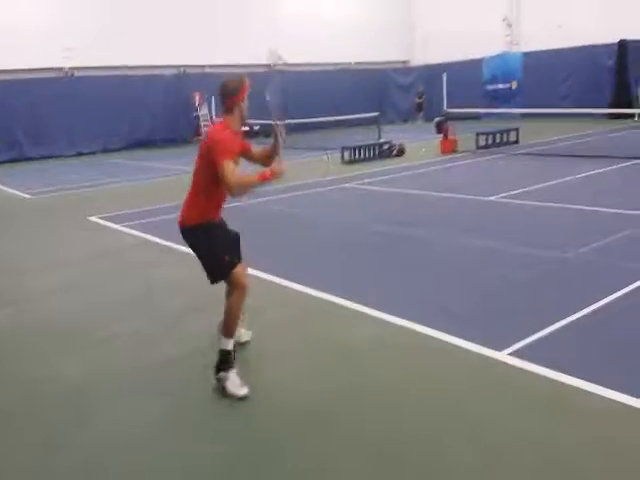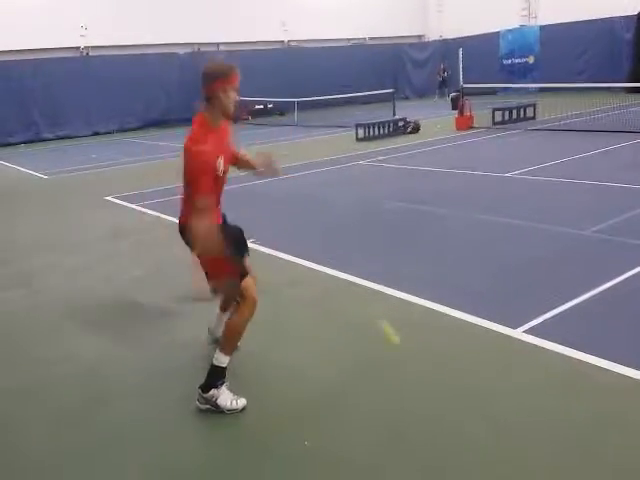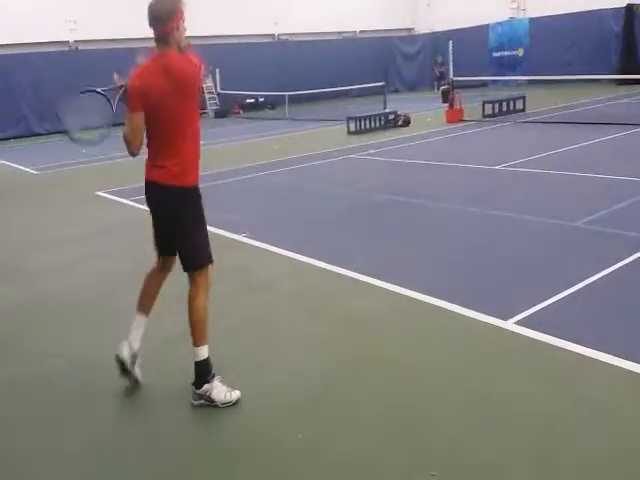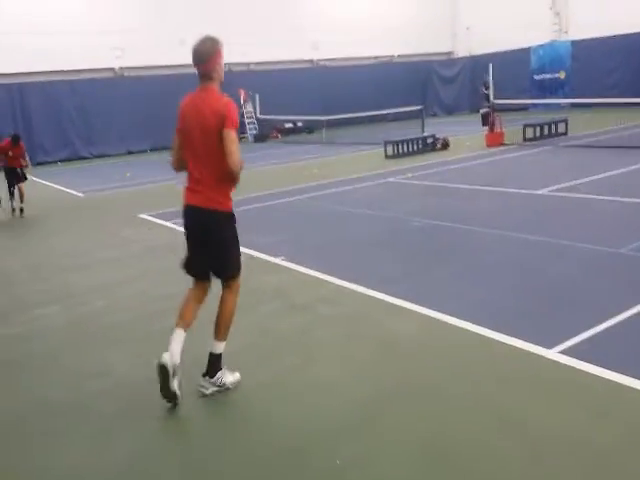
dt=0.5s
person 1, frame 1
left shoulder: (232, 135)
right shoulder: (220, 136)
left elbow: (261, 158)
right elbow: (233, 185)
left wrist: (276, 141)
right wrist: (269, 174)
left hip: (210, 218)
right hip: (198, 223)
left knee: (238, 273)
right knee: (239, 283)
left ankle: (231, 328)
right ankle: (224, 367)
person 1, frame 2
left shoulder: (215, 123)
right shoulder: (201, 150)
right elbow: (199, 220)
left wrist: (253, 161)
right wrist: (214, 271)
left hip: (213, 217)
right hip: (204, 227)
left knee: (244, 274)
right knee: (248, 296)
left ankle: (222, 328)
right ankle: (211, 388)
person 1, frame 3
left shoulder: (139, 77)
right shoulder: (190, 68)
left elbow: (133, 147)
left wrist: (133, 105)
left hip: (154, 184)
right hip: (181, 187)
left knee: (164, 261)
right knee: (200, 279)
left ankle: (132, 346)
right ankle: (203, 381)
person 1, frame 4
left shoulder: (185, 107)
right shoulder: (226, 107)
left elbow: (177, 162)
right elbow: (234, 165)
right wrist: (232, 176)
left hip: (192, 206)
right hip: (217, 208)
left knee: (199, 285)
right knee: (231, 284)
left ankle: (172, 356)
right ankle: (213, 371)
